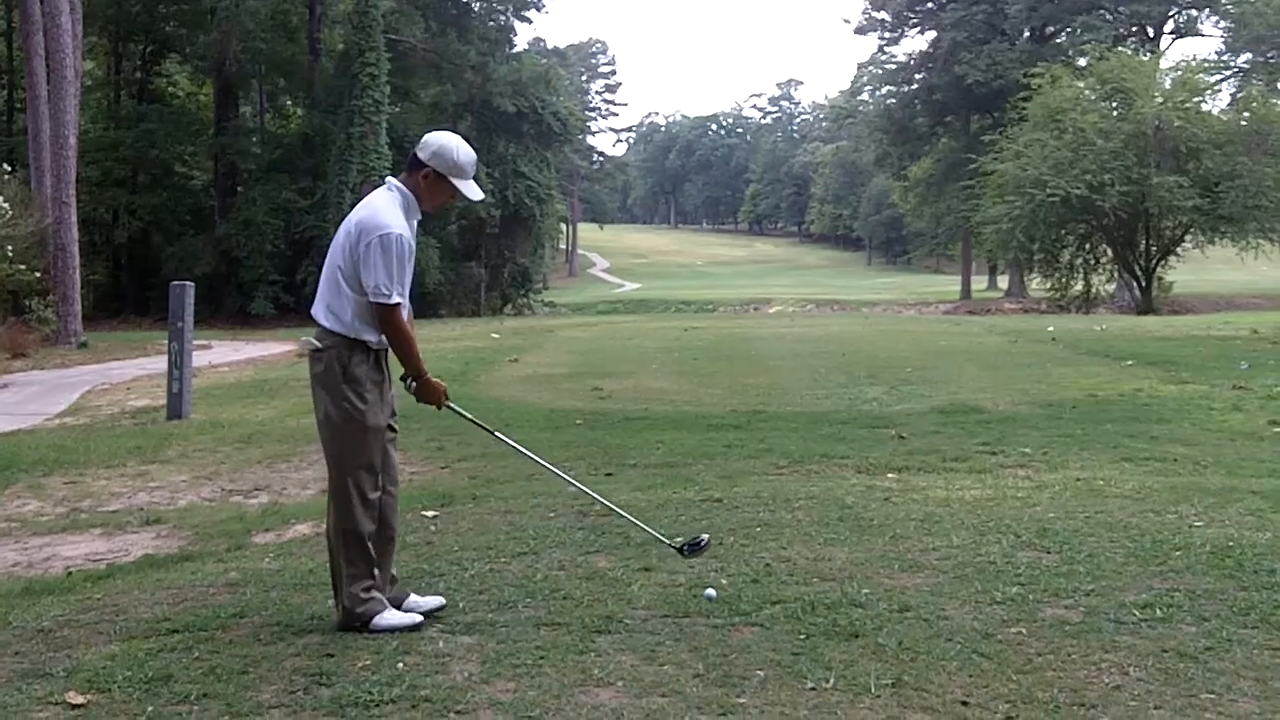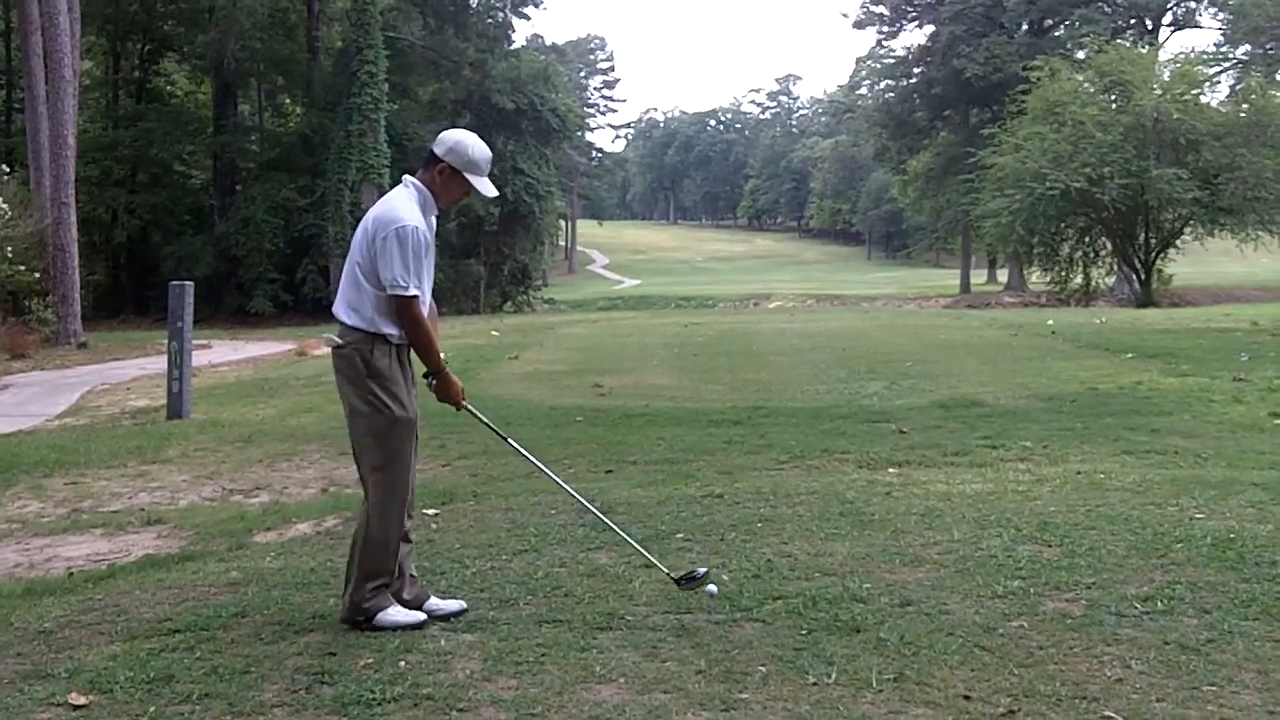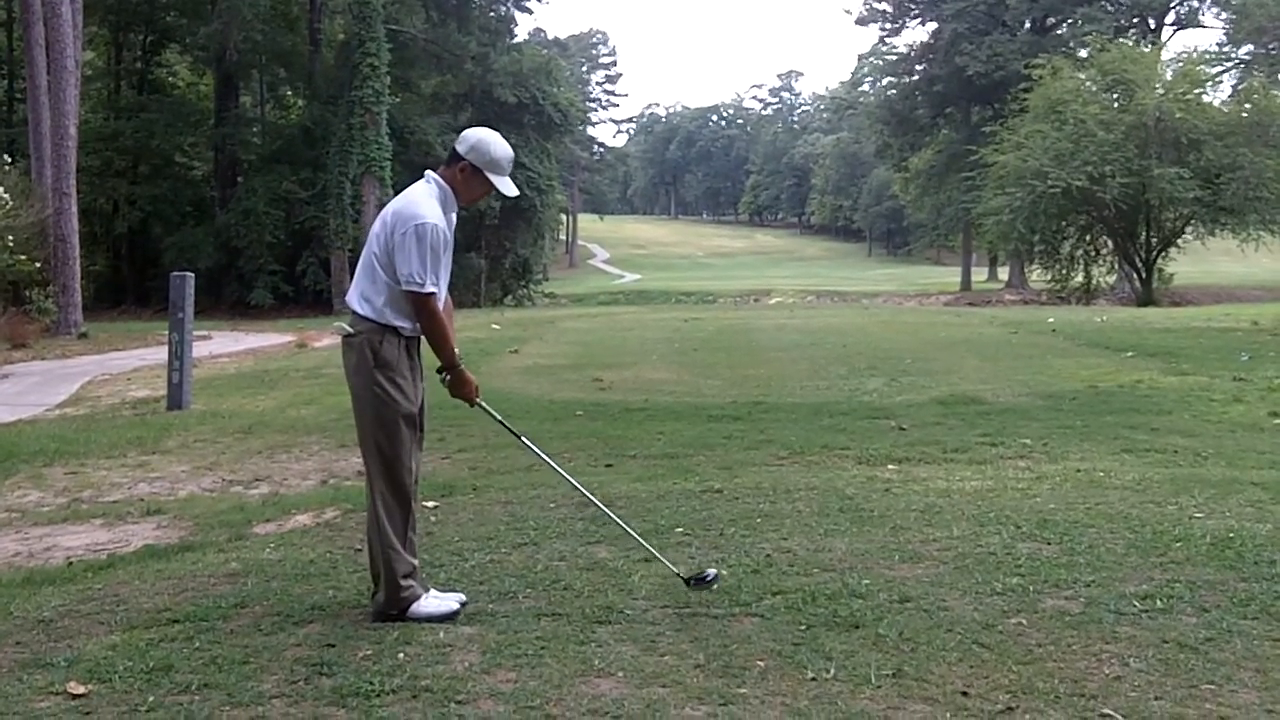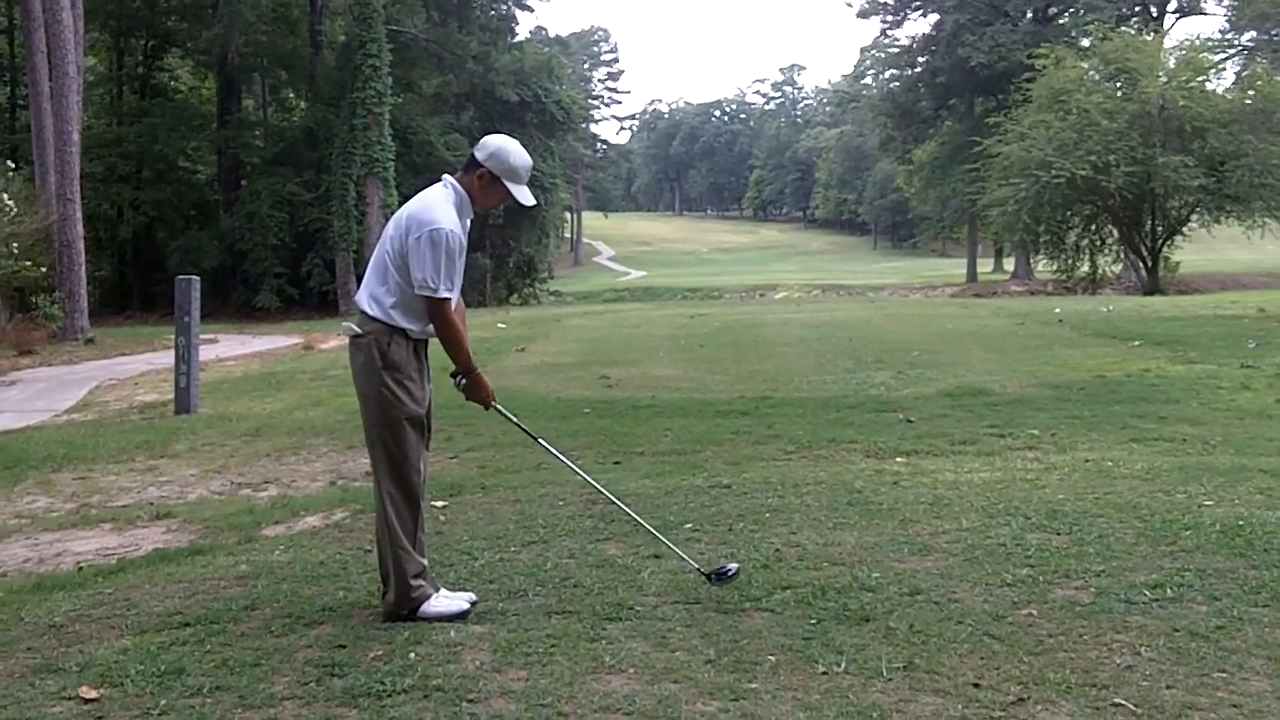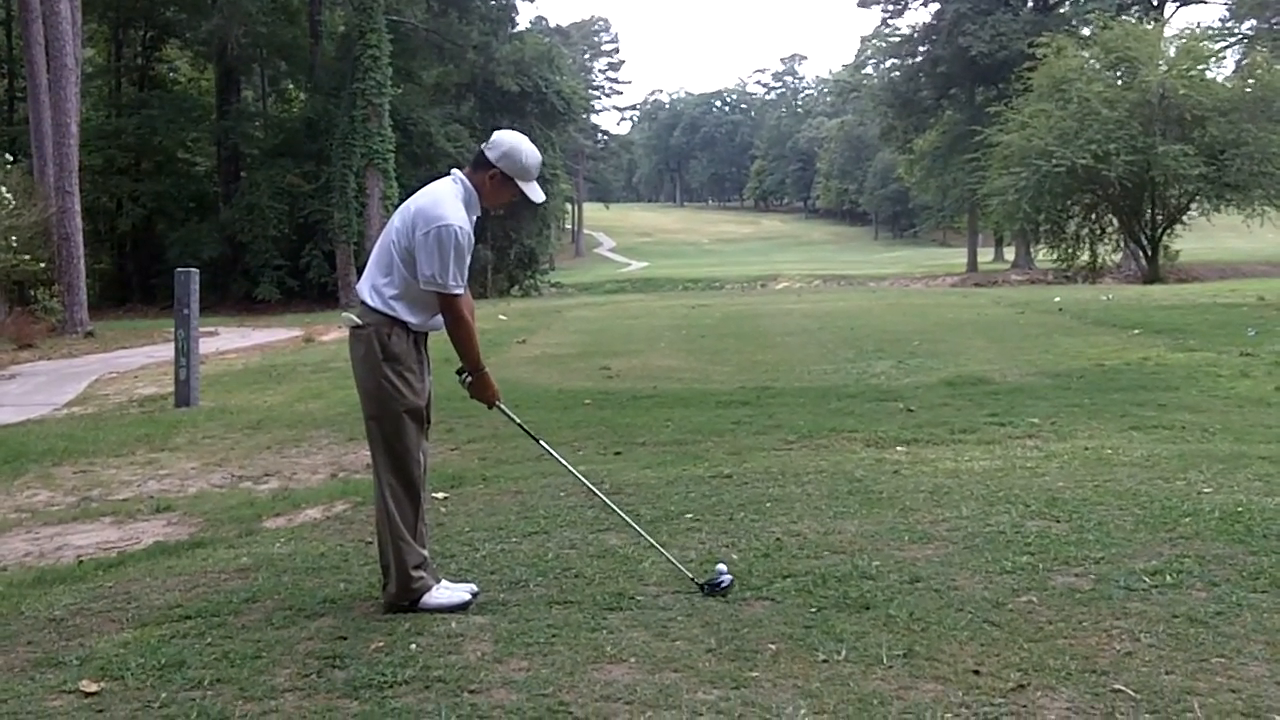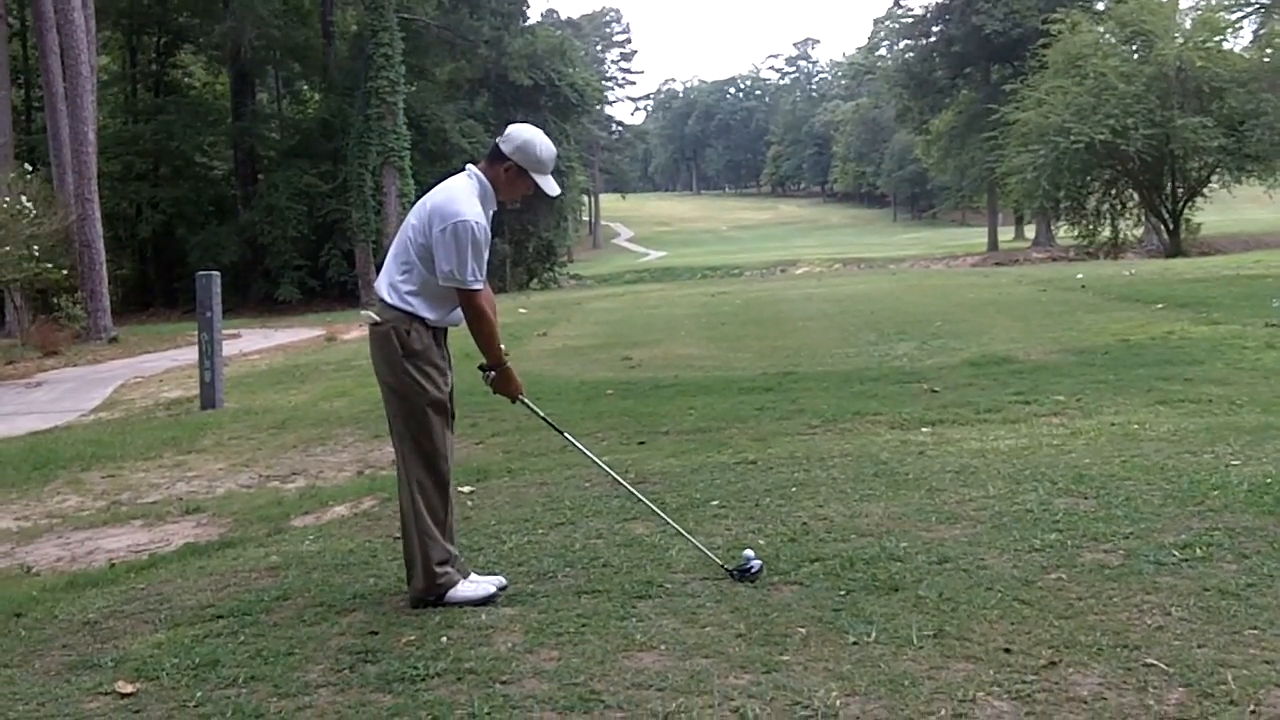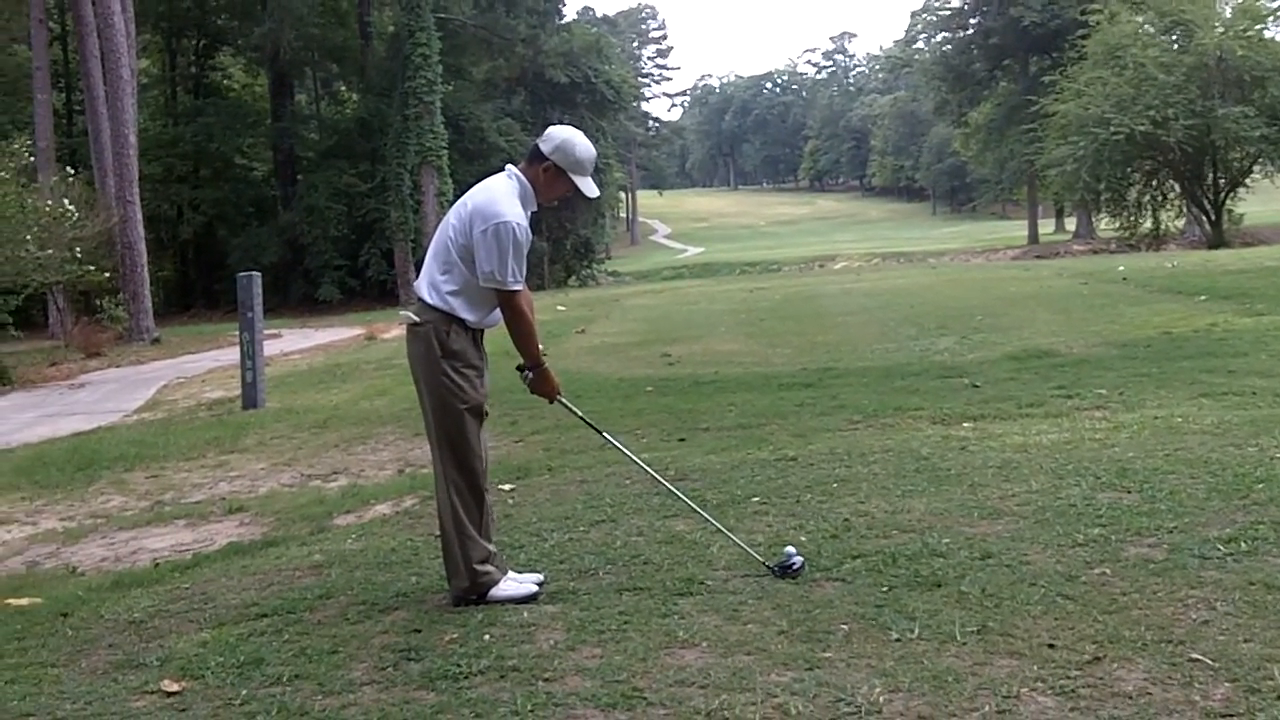
dt=0.5s
person 1, frame 1
left shoulder: (393, 209)
right shoulder: (388, 227)
right elbow: (389, 316)
left wrist: (416, 370)
right wrist: (422, 378)
left hip: (366, 358)
right hip: (348, 360)
left knee: (381, 482)
right knee: (356, 486)
left ankle: (382, 589)
right ankle: (359, 603)
person 1, frame 2
left shoulder: (417, 211)
right shoulder: (403, 220)
left elbow: (423, 299)
right elbow: (406, 309)
left wrist: (438, 362)
right wrist: (441, 374)
left hip: (388, 353)
right hip: (372, 354)
left knee: (398, 479)
right knee: (388, 479)
left ankle: (402, 590)
right ankle: (367, 598)
person 1, frame 3
left shoulder: (436, 206)
right shoulder: (423, 217)
left elbow: (439, 294)
right elbow: (424, 306)
left wrist: (452, 358)
right wrist: (455, 370)
left hip: (396, 344)
right hip: (380, 346)
left knee: (402, 472)
right knee: (392, 474)
left ankle: (405, 582)
right ankle: (396, 594)
person 1, frame 4
left shoulder: (448, 207)
right shoulder: (439, 222)
left elbow: (452, 298)
right elbow: (440, 312)
left wrist: (466, 364)
right wrist: (471, 374)
left hip: (404, 344)
right hip: (387, 347)
left knee: (410, 472)
right knee: (401, 473)
left ankle: (414, 582)
right ankle: (405, 595)
person 1, frame 5
left shoulder: (453, 197)
right shoulder: (448, 219)
left elbow: (460, 291)
right elbow: (451, 307)
left wrist: (473, 364)
right wrist: (479, 373)
left hip: (401, 335)
right hip: (387, 338)
left knee: (411, 463)
right knee: (401, 465)
left ankle: (416, 574)
right ankle: (407, 586)
person 1, frame 6
left shoulder: (469, 194)
right shoulder: (464, 215)
left elbow: (479, 286)
right elbow: (472, 303)
left wrist: (497, 354)
right wrist: (500, 367)
left hip: (420, 330)
right hip: (407, 334)
left knee: (434, 454)
right knee: (427, 458)
left ankle: (444, 567)
right ankle: (432, 580)
person 1, frame 7
left shoulder: (504, 191)
right shoulder: (505, 215)
left elbow: (516, 289)
right elbow: (512, 303)
left wrist: (534, 355)
right wrist: (539, 368)
left hip: (456, 331)
right hip: (445, 335)
left knee: (470, 457)
right knee: (461, 459)
left ankle: (485, 565)
right ankle: (474, 579)
